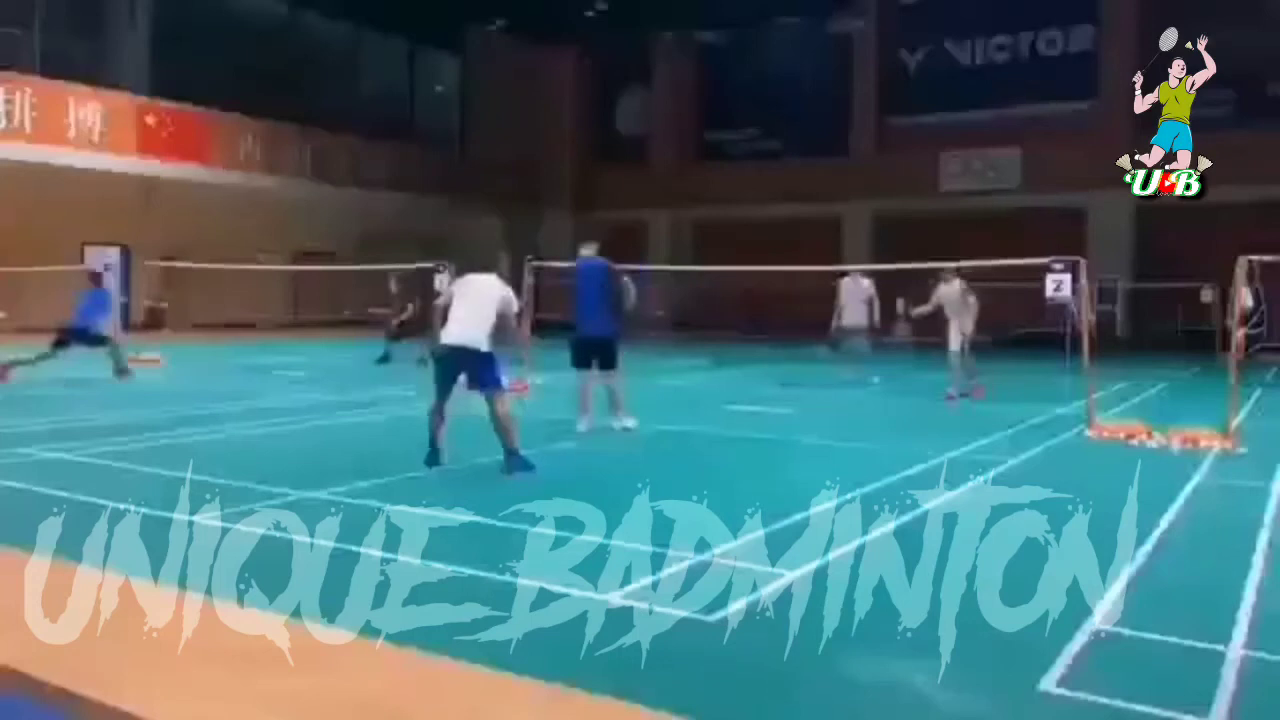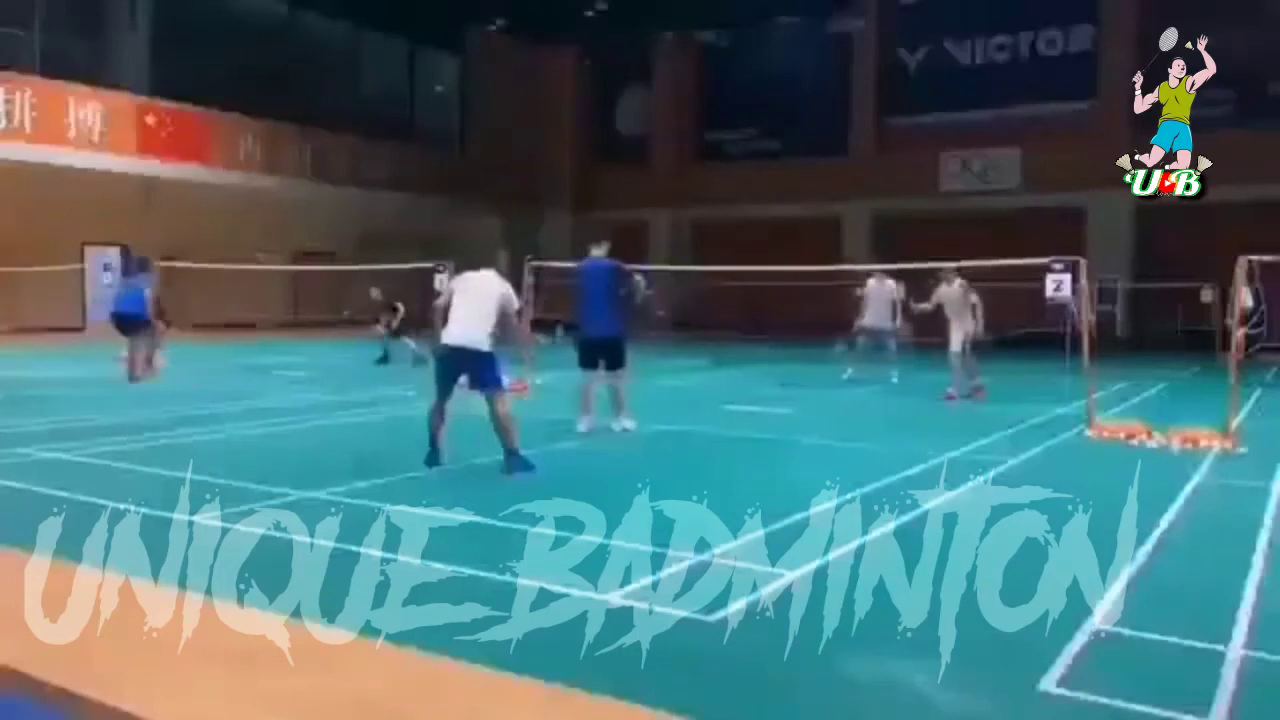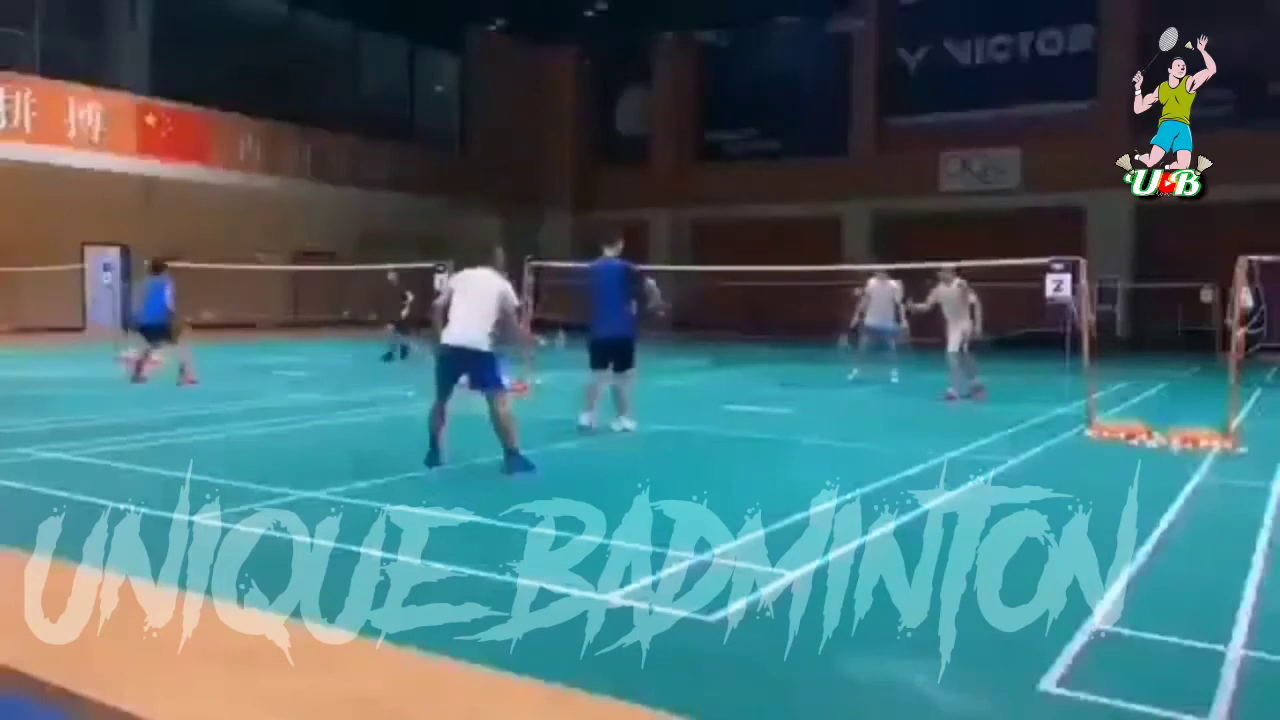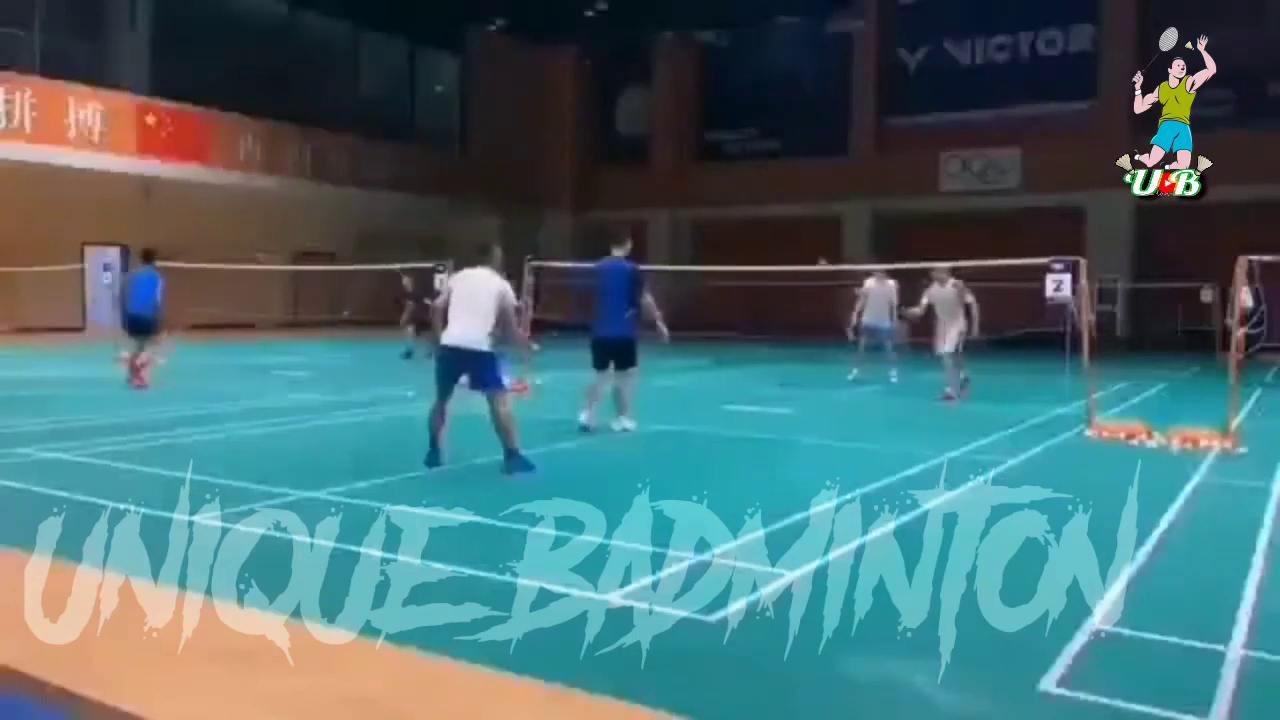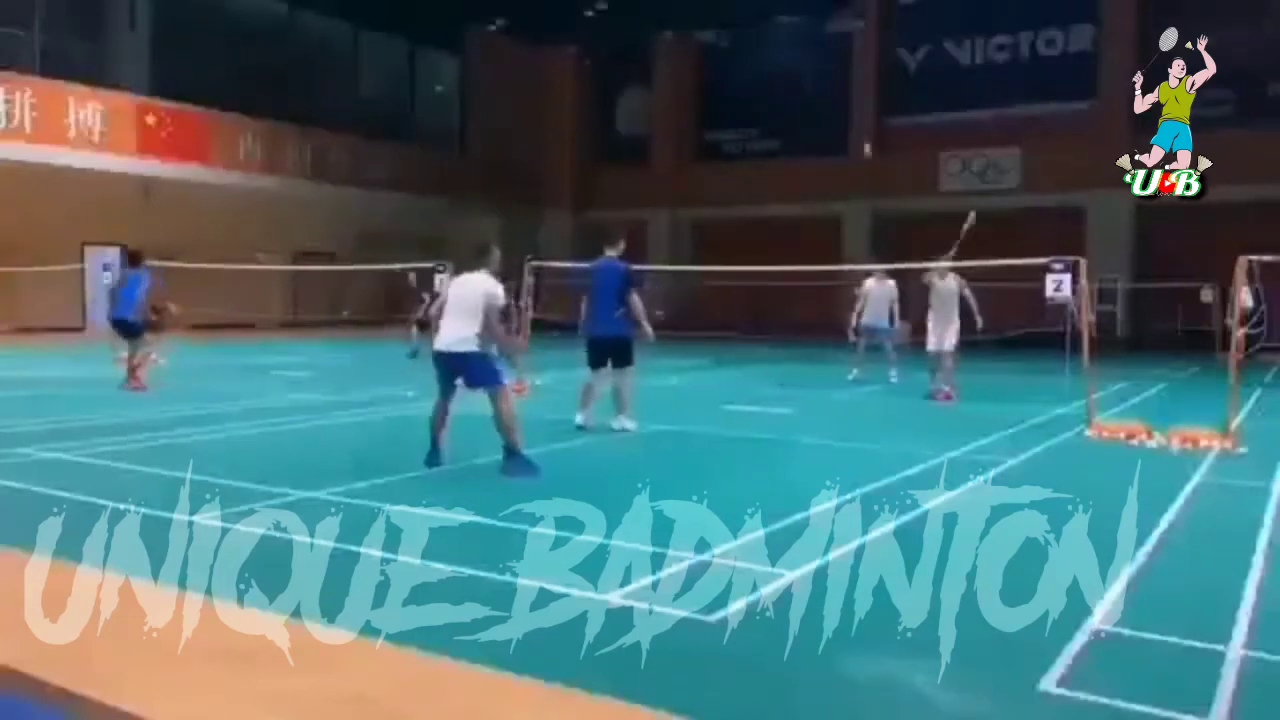
dt=0.4s
person 1, frame 1
left shoulder: (464, 280)
right shoulder: (504, 291)
left elbow: (438, 306)
right elbow: (511, 328)
left wrist: (438, 338)
left hip: (448, 345)
right hip: (477, 347)
left knee: (440, 400)
right knee: (498, 401)
left ankle: (434, 453)
right ankle: (512, 456)
person 1, frame 2
left shoulder: (462, 278)
right shoulder: (503, 287)
left elbow: (439, 307)
right elbow: (513, 326)
left wrist: (439, 336)
right wrist: (532, 341)
left hip: (450, 345)
right hip: (479, 347)
left knee: (440, 400)
right knee: (499, 401)
left ankle: (434, 452)
right ankle: (512, 456)
person 1, frame 3
left shoulder: (460, 276)
right shoulder: (502, 285)
left elbow: (438, 307)
right elbow: (512, 326)
left wrist: (440, 336)
right wrist: (532, 341)
left hip: (450, 345)
right hip: (479, 347)
left knee: (441, 399)
right knee: (499, 401)
left ankle: (434, 452)
right ankle: (512, 456)
person 1, frame 4
left shoulder: (459, 277)
right shoulder: (501, 285)
left elbow: (438, 308)
right elbow: (510, 327)
left wrist: (439, 337)
right wrist: (528, 345)
left hip: (449, 346)
right hip: (479, 347)
left knee: (441, 399)
right knee: (499, 400)
left ankle: (434, 452)
right ankle: (513, 456)
person 1, frame 5
left shoulder: (456, 282)
right shoulder: (493, 286)
left elbow: (434, 314)
right elbow: (492, 326)
right wrist: (510, 352)
left hip: (442, 349)
right hip: (467, 349)
left knee: (444, 399)
right knee: (501, 396)
left ankle: (434, 452)
right ankle: (512, 455)
person 2, frame 1
left shoulder: (573, 268)
right shoulder: (605, 266)
right elbow: (627, 284)
right wrist: (627, 304)
left hip: (582, 331)
right hip: (606, 331)
left knee: (585, 377)
right knee: (610, 376)
left ankle: (584, 420)
right ankle: (620, 417)
person 2, frame 2
left shoulder: (580, 269)
right shoulder: (613, 267)
left elbow: (578, 298)
right elbow: (638, 281)
right wrist: (637, 297)
left hip: (588, 331)
right hip: (612, 331)
left knee: (590, 377)
right knee: (616, 376)
left ankle: (585, 419)
right ankle: (620, 418)
person 2, frame 3
left shoulder: (591, 269)
right shoulder: (624, 268)
right elbow: (649, 286)
right wrist: (655, 302)
left hip: (598, 331)
right hip: (622, 331)
left knee: (598, 375)
right knee: (622, 377)
left ankle: (587, 415)
right ankle: (622, 418)
person 2, frame 4
left shoulder: (598, 268)
right shoulder: (631, 269)
right elbow: (644, 299)
right wrist: (659, 322)
left hip: (600, 330)
right hip: (623, 331)
left knee: (601, 375)
right knee: (623, 376)
left ankle: (587, 414)
right ankle: (622, 418)
person 2, frame 5
left shoulder: (592, 268)
right shoulder: (623, 269)
left elbow: (585, 300)
right elbow: (632, 298)
left wrist: (583, 325)
right wrist: (644, 323)
left hip: (595, 330)
right hip: (619, 331)
left knee: (595, 375)
right knee: (621, 375)
left ankle: (582, 415)
right ankle: (621, 418)
